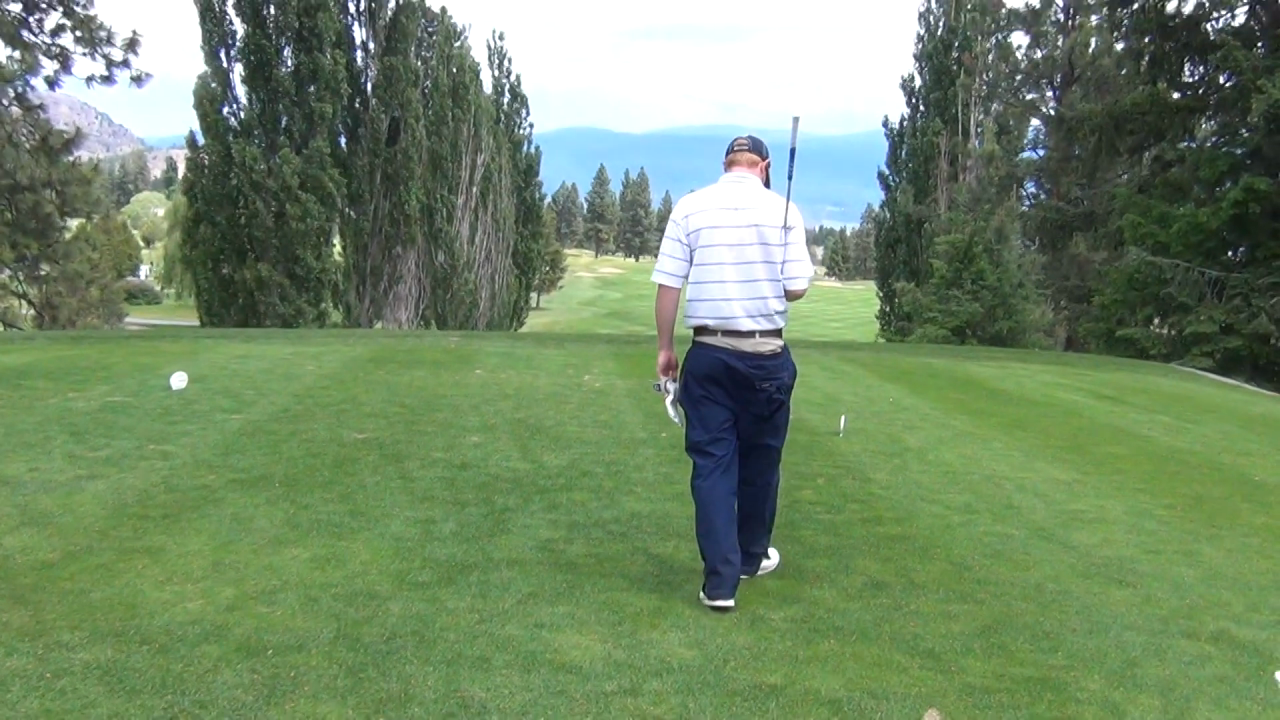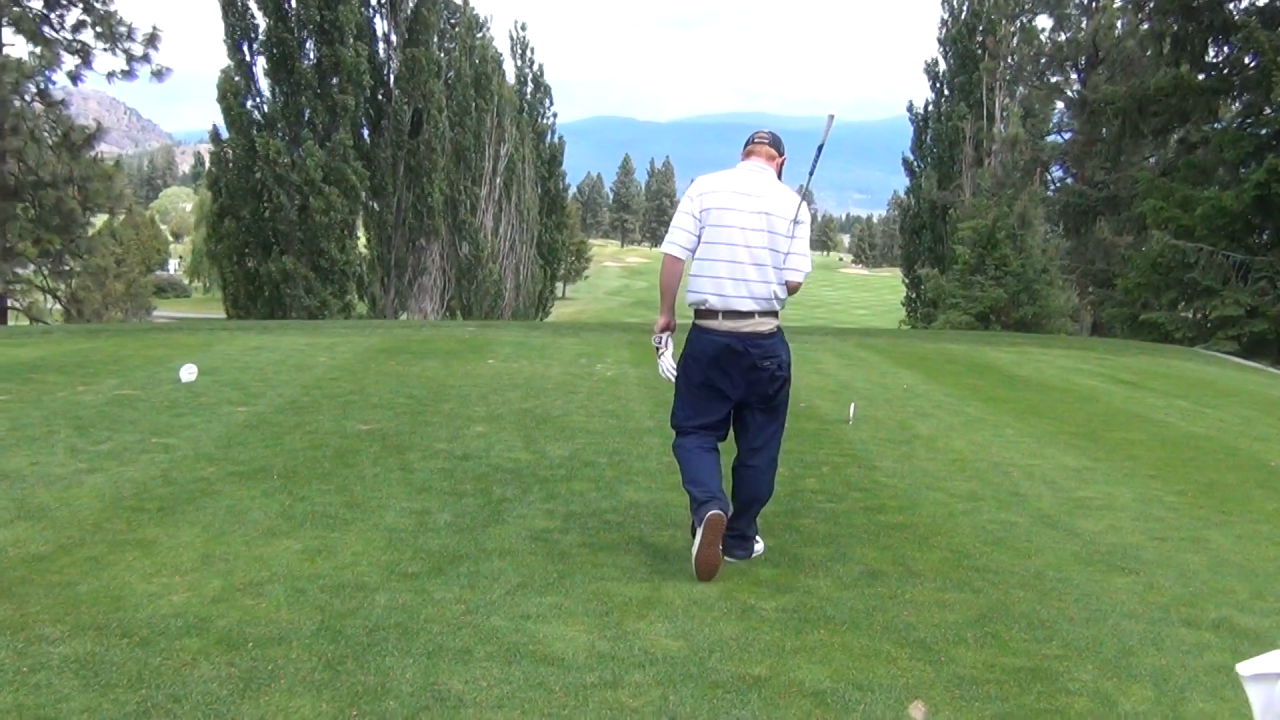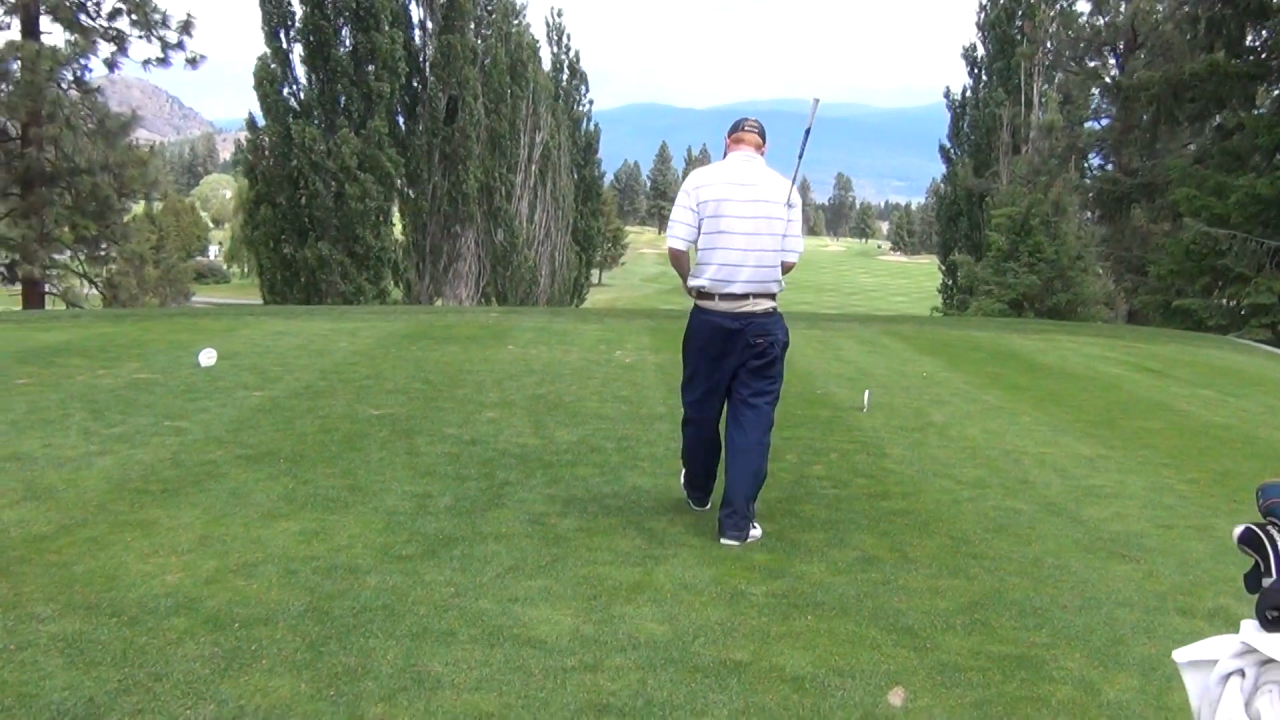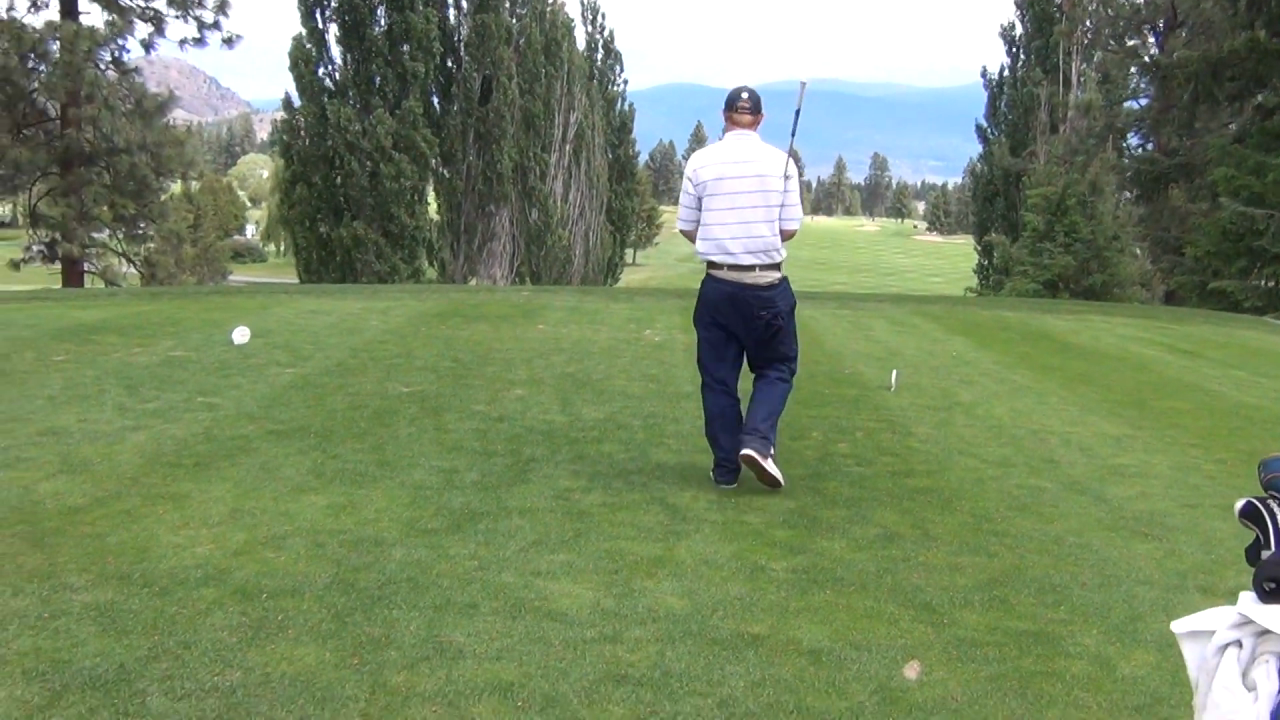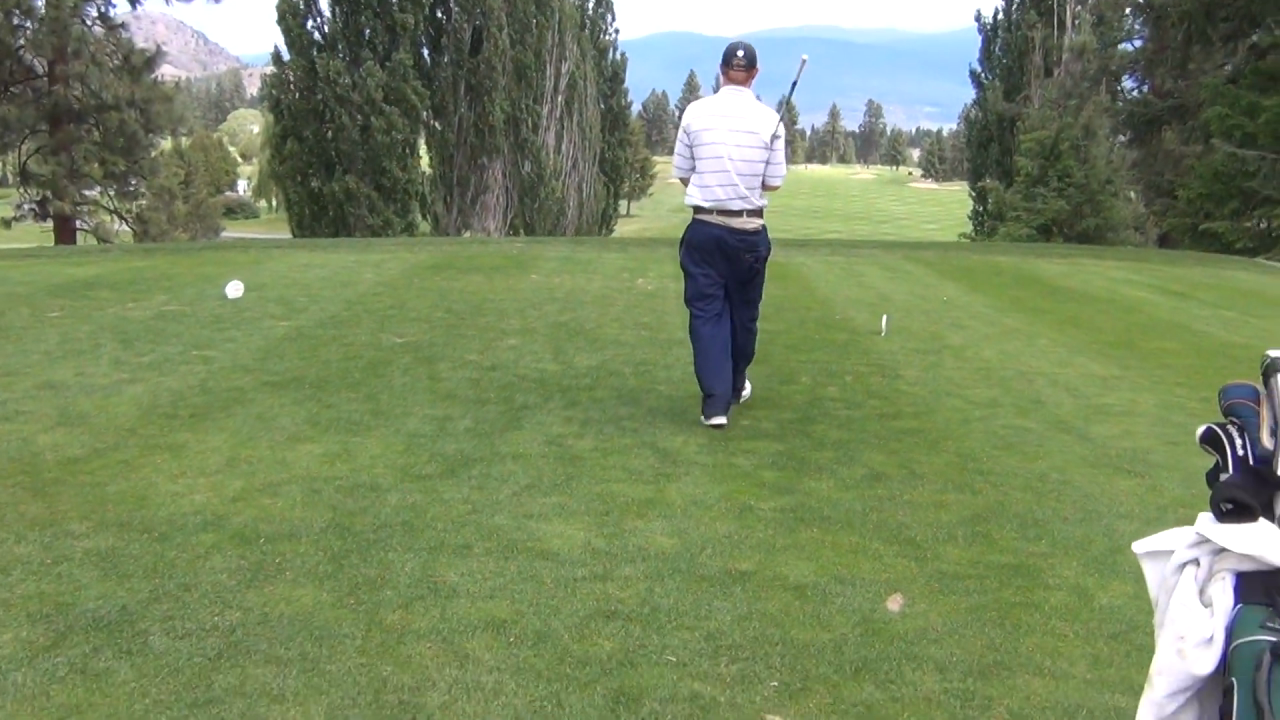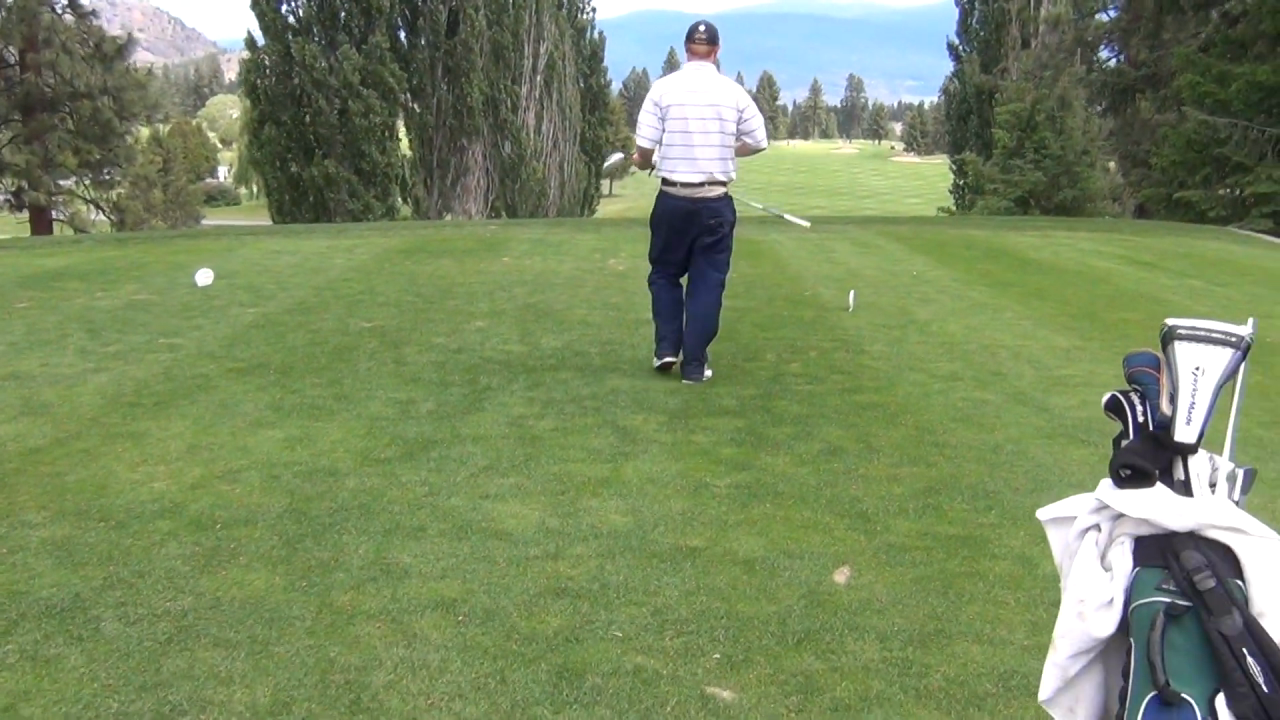
dt=0.4s
person 1, frame 1
left shoulder: (689, 207)
right shoulder: (783, 209)
left elbow: (668, 284)
right elbow: (796, 288)
left wrist: (665, 348)
left hip: (708, 354)
right hip: (766, 355)
left knee: (712, 464)
right knee: (760, 458)
left ankle: (720, 581)
right ankle: (752, 555)
person 1, frame 2
left shoulder: (703, 187)
right shoulder: (792, 203)
left elbow: (674, 255)
right elbow: (794, 282)
left wrist: (666, 312)
left hip: (708, 334)
right hip: (764, 337)
left knee: (696, 434)
right knee: (759, 442)
left ankle: (709, 508)
right ankle: (741, 539)
person 1, frame 3
left shoulder: (700, 180)
right shoulder: (784, 188)
left elbow: (676, 247)
right elbow: (788, 261)
left hip: (709, 315)
right hip: (761, 318)
left knee: (701, 409)
right knee: (753, 418)
left ankle: (699, 490)
right ankle: (737, 521)
person 1, frame 4
left shoulder: (700, 161)
right shoulder: (781, 161)
left elbow: (686, 228)
right elbow: (790, 229)
left hip: (718, 285)
right hip: (767, 285)
left knee: (718, 379)
right knee: (776, 368)
left ankle: (725, 468)
right ankle: (758, 441)
person 1, frame 5
left shoulder: (696, 112)
right shoulder: (769, 119)
left elbow: (682, 174)
right elbow: (774, 183)
left hip: (704, 229)
right hip: (749, 231)
left knee: (707, 316)
right knee: (744, 315)
left ankle: (715, 403)
right ankle: (733, 387)
person 1, frame 6
left shoulder: (663, 88)
right shoulder: (733, 92)
left elbow: (644, 147)
right elbow: (758, 142)
left wrist: (643, 162)
left hip: (672, 200)
right hip: (715, 202)
left knee: (664, 273)
right knee: (707, 283)
left ankle: (668, 347)
right ankle: (694, 364)
